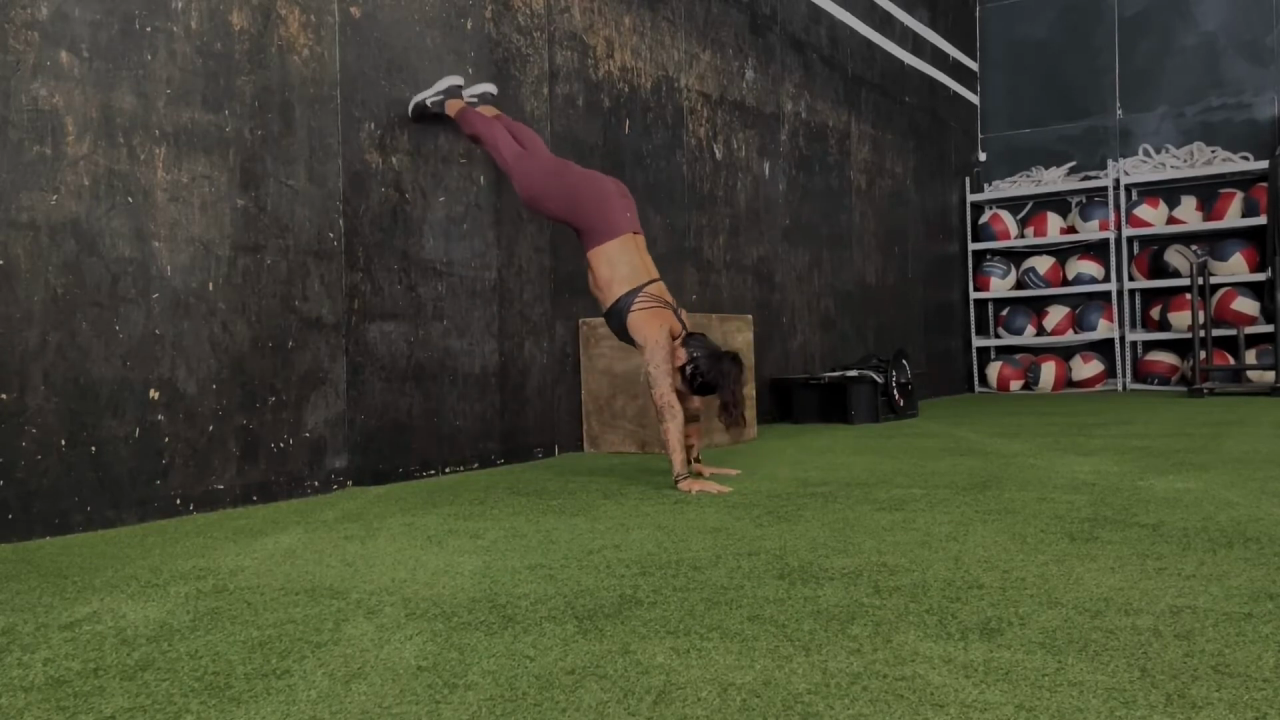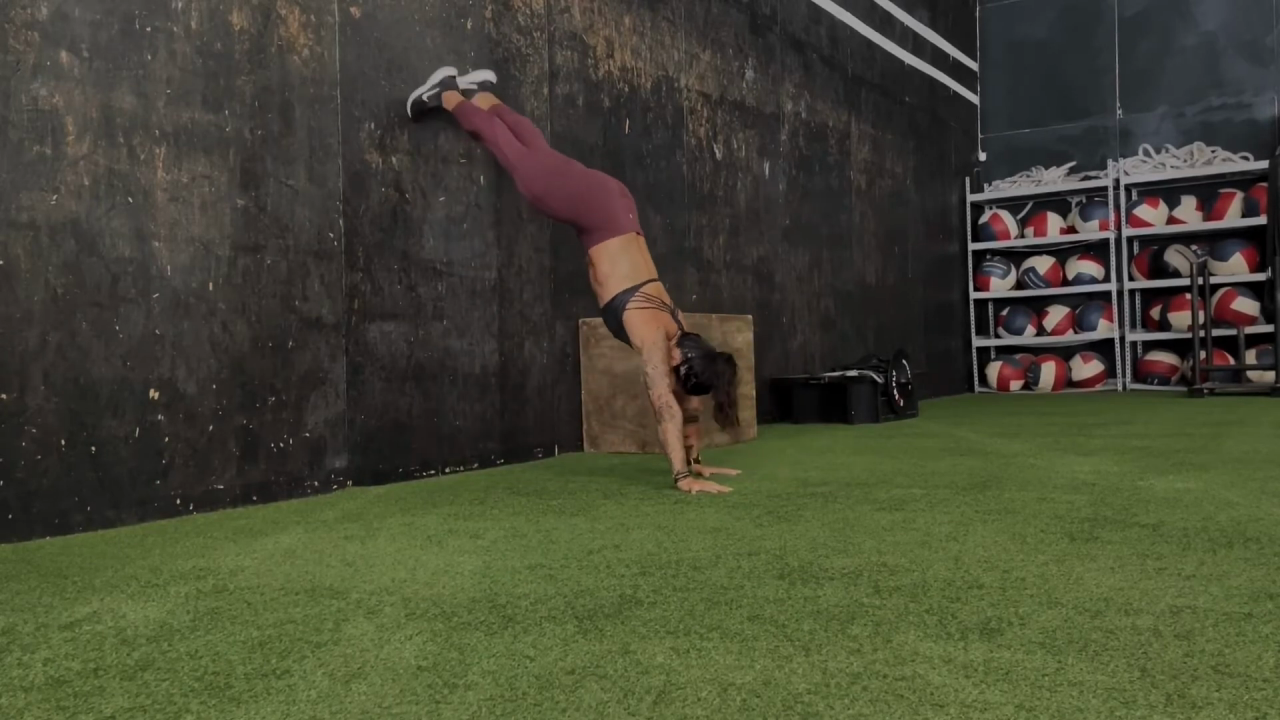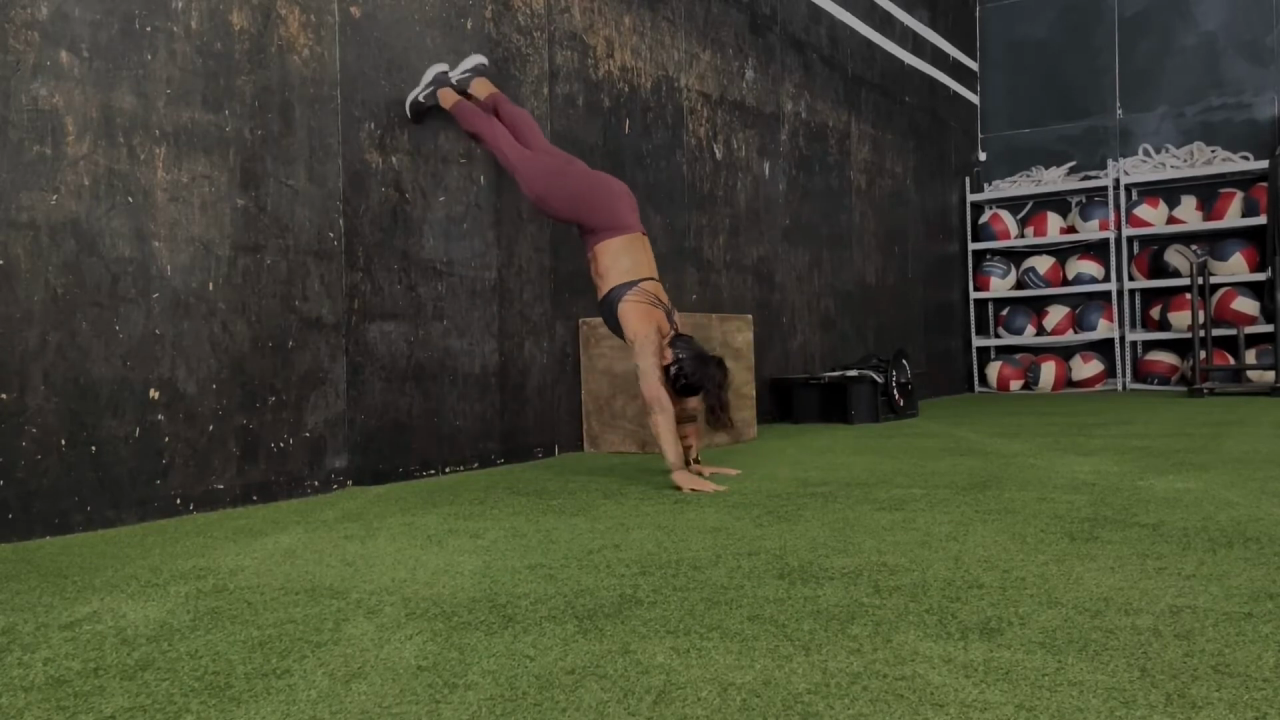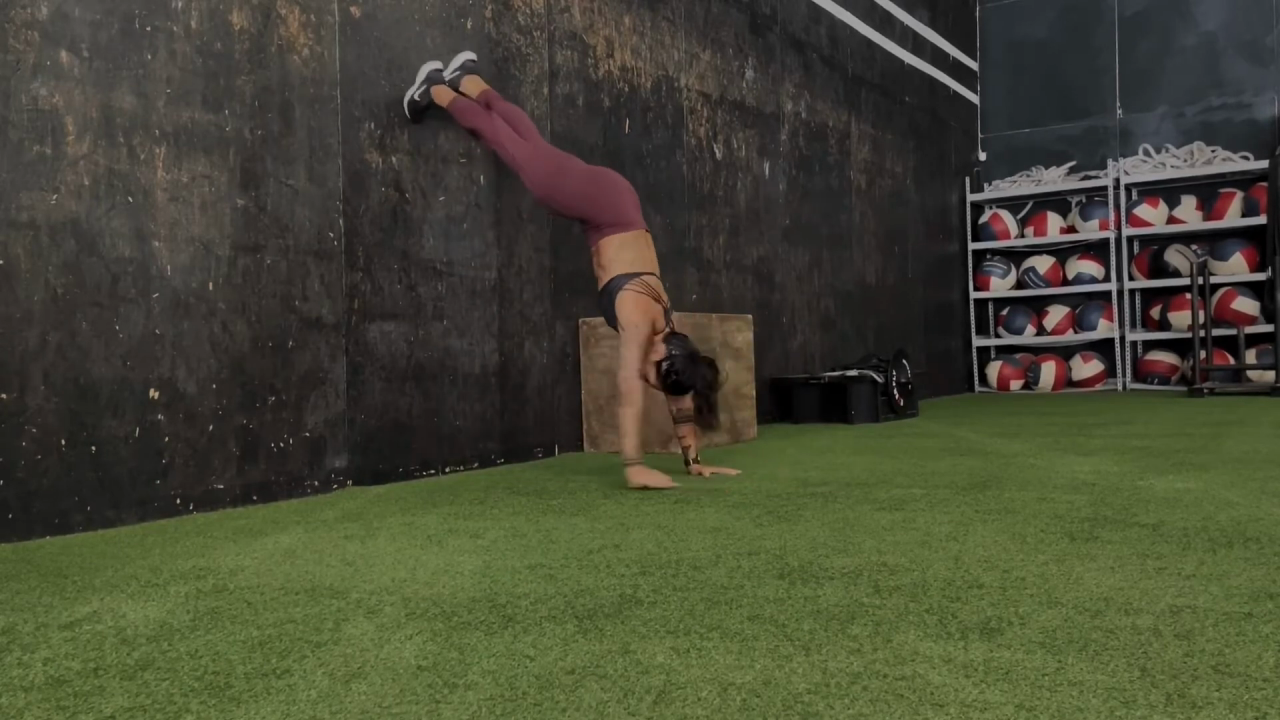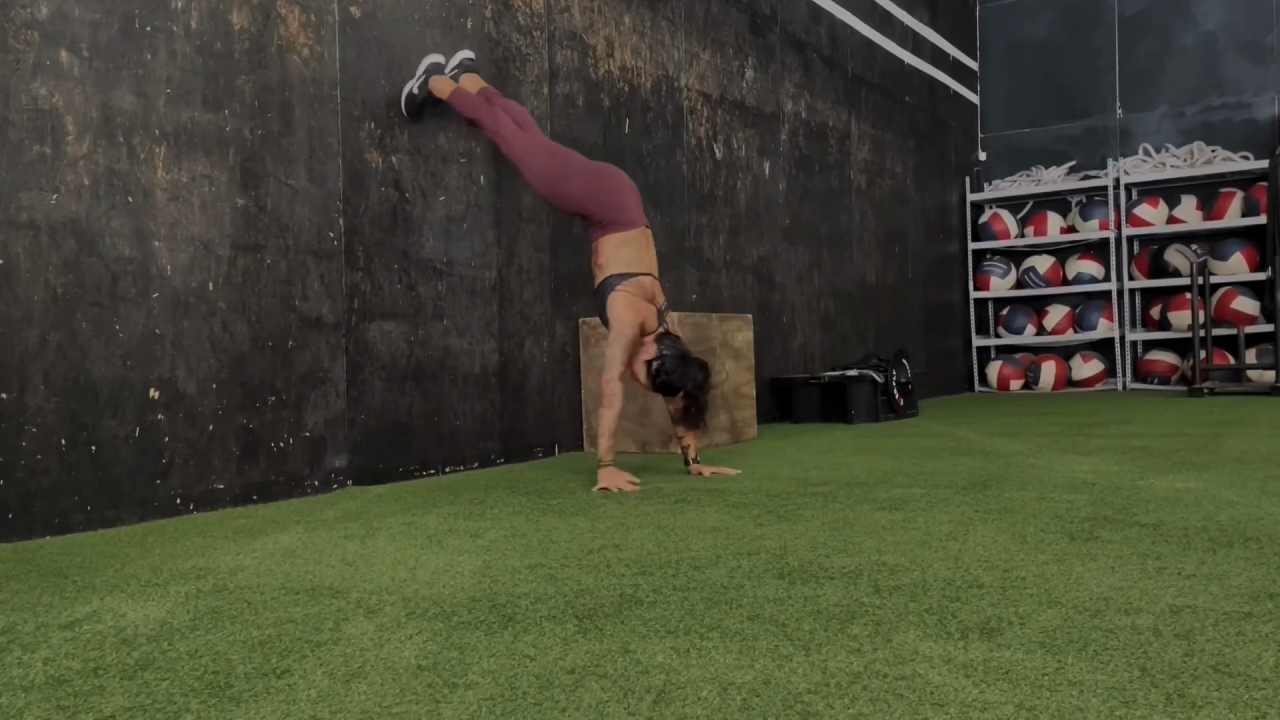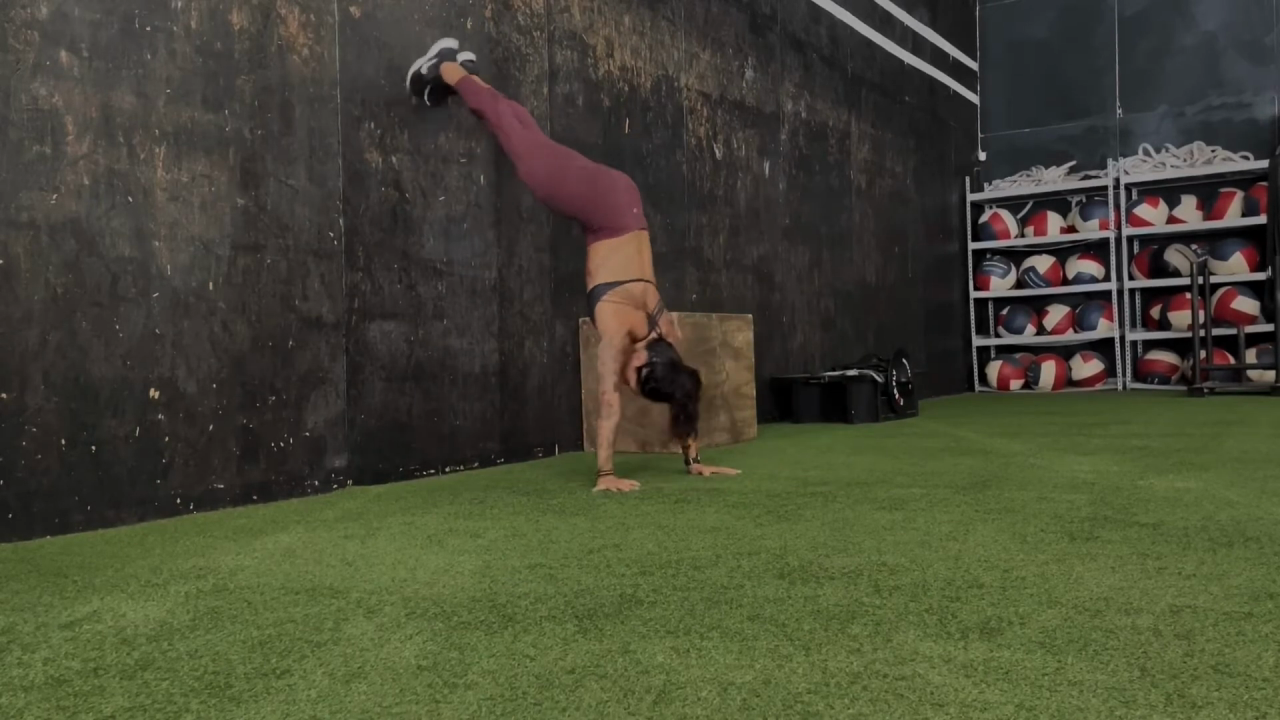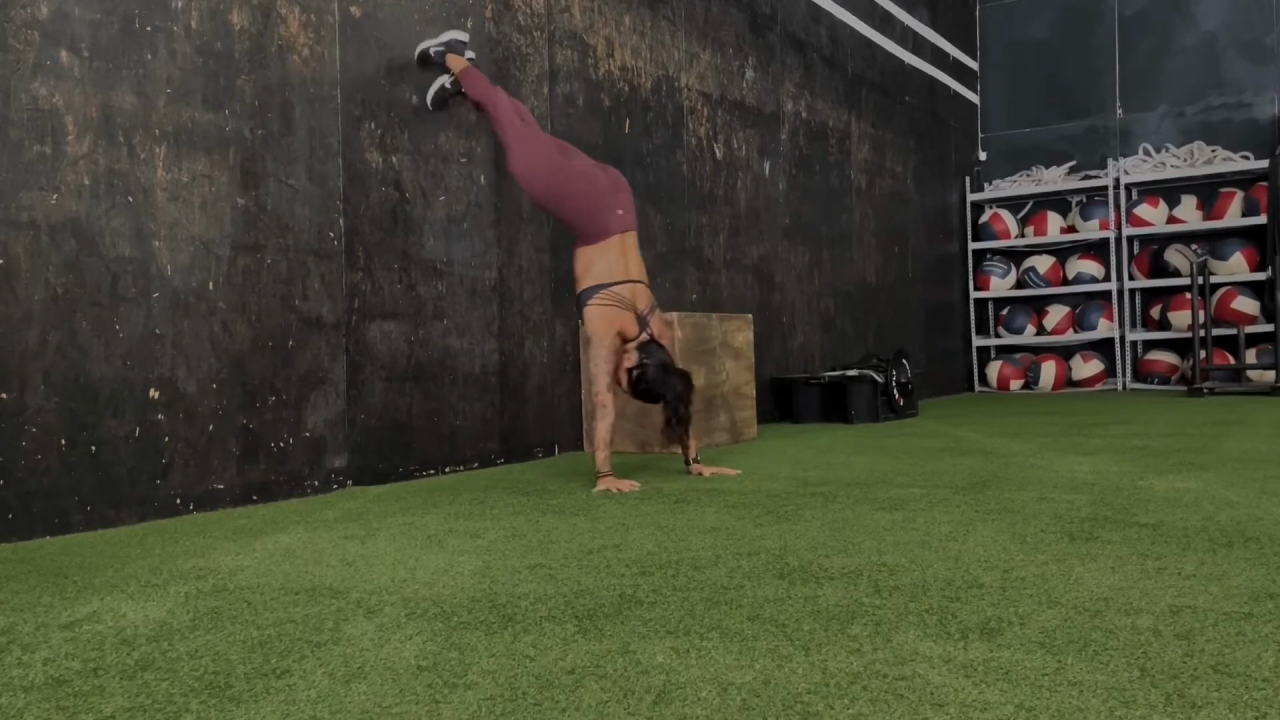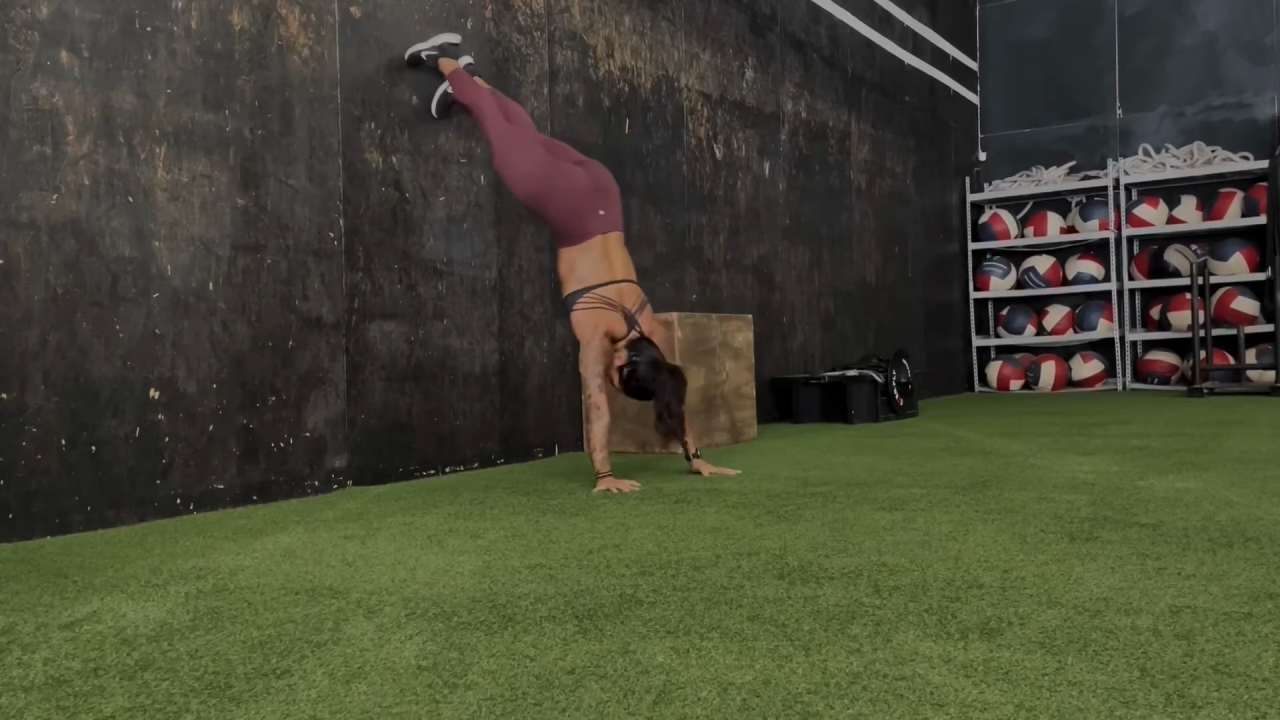
dt=0.1s
person 1, frame 1
left shoulder: (679, 327)
right shoulder: (656, 331)
left elbow: (688, 403)
right elbow: (668, 407)
left wrist: (696, 462)
right wrist: (683, 477)
left hip: (612, 201)
right hip: (595, 208)
left knee: (543, 161)
right knee: (520, 161)
left ankle: (485, 106)
right ankle: (451, 102)
person 1, frame 2
left shoulder: (677, 332)
right shoulder: (653, 332)
left elbow: (687, 402)
right elbow: (667, 406)
left wrist: (695, 463)
right wrist: (683, 476)
left hip: (611, 203)
right hip: (598, 209)
left knee: (543, 156)
right knee: (518, 158)
left ankle: (482, 94)
right ankle: (448, 94)
person 1, frame 3
left shoulder: (671, 332)
right shoulder: (646, 327)
left elbow: (684, 402)
right elbow: (658, 402)
left wrist: (695, 462)
right wrist: (678, 470)
left hip: (613, 206)
right hip: (601, 212)
left knee: (541, 152)
right knee: (518, 156)
left ankle: (479, 82)
right ankle: (443, 91)
person 1, frame 4
left shoulder: (670, 334)
right shoulder: (640, 320)
left elbow: (681, 401)
right elbow: (629, 391)
left wrist: (693, 461)
right wrist: (634, 464)
left hip: (611, 208)
right hip: (602, 205)
left knee: (537, 147)
right knee: (512, 146)
left ankle: (469, 79)
right ankle: (435, 89)
person 1, frame 5
left shoulder: (665, 330)
right shoulder: (632, 319)
left elbow: (678, 400)
right elbow: (611, 394)
left wrist: (693, 461)
right wrist: (605, 466)
left hip: (613, 202)
right hip: (604, 199)
left knee: (537, 144)
right knee: (514, 139)
left ankle: (468, 78)
right ankle: (435, 82)
person 1, frame 6
left shoulder: (664, 333)
right shoulder: (621, 329)
left elbow: (680, 395)
right elbow: (608, 402)
left wrist: (695, 462)
right wrist: (605, 474)
left hip: (617, 194)
right hip: (604, 200)
left knee: (534, 141)
right knee: (520, 141)
left ankle: (466, 74)
right ankle: (445, 65)
person 1, frame 7
left shoulder: (657, 332)
right shoulder: (610, 332)
left elbow: (675, 396)
right elbow: (602, 403)
left wrist: (695, 461)
right wrist: (604, 476)
left hip: (613, 195)
right hip: (592, 202)
left knee: (535, 141)
right knee: (519, 139)
left ankle: (466, 78)
right ankle: (451, 56)
person 1, frame 8
left shoulder: (648, 332)
right shoulder: (599, 330)
left elbow: (671, 392)
right elbow: (596, 405)
left wrist: (695, 459)
right wrist: (604, 476)
left hip: (597, 188)
right hip: (573, 201)
left knee: (531, 139)
right knee: (501, 131)
left ankle: (470, 79)
right ankle: (447, 59)
